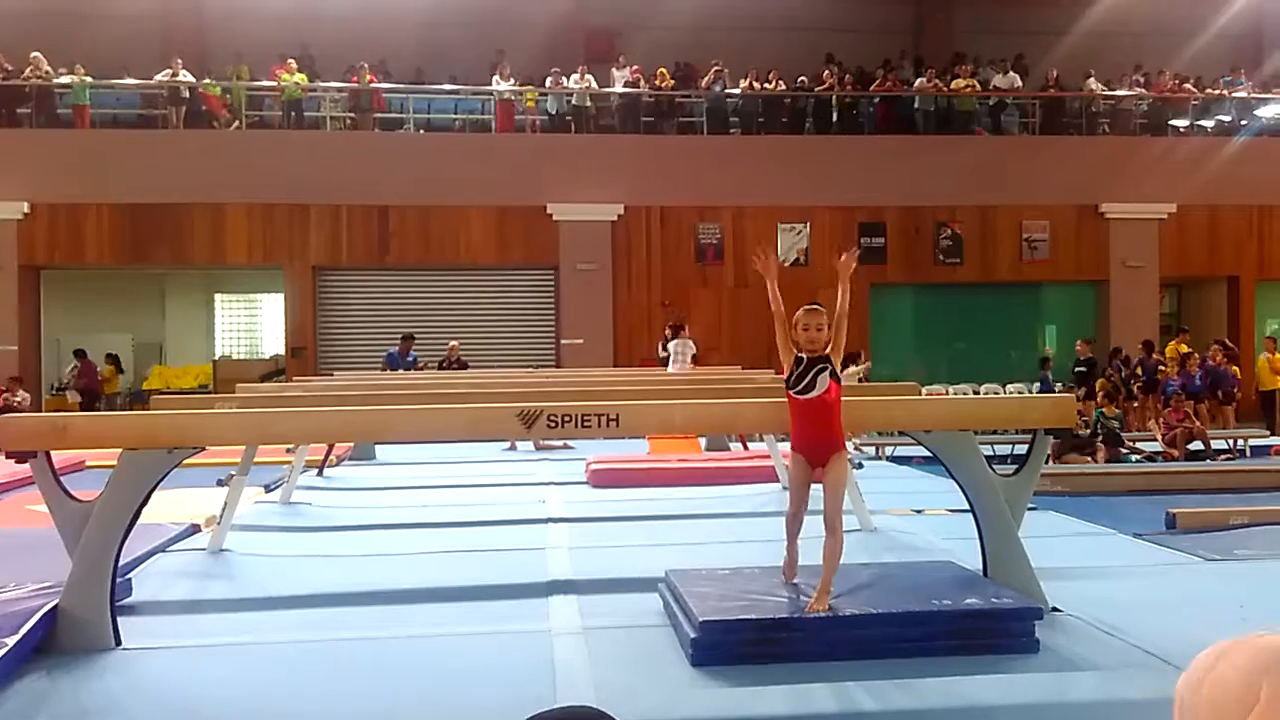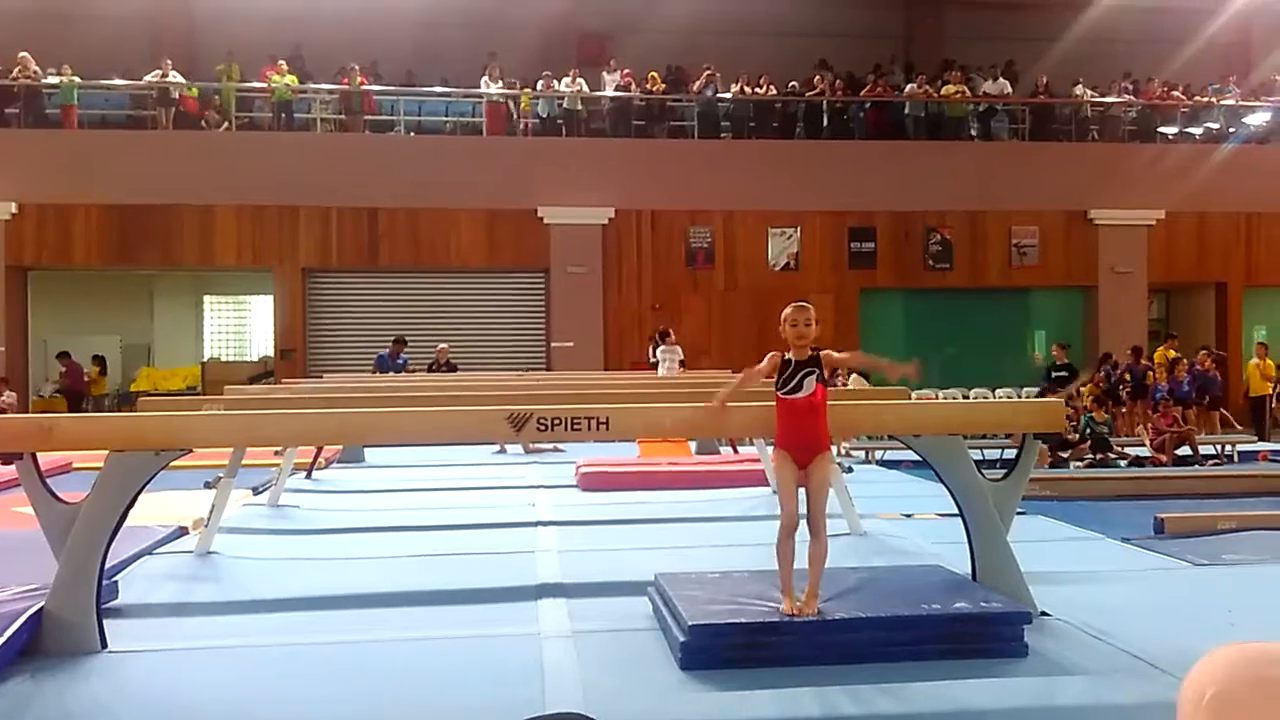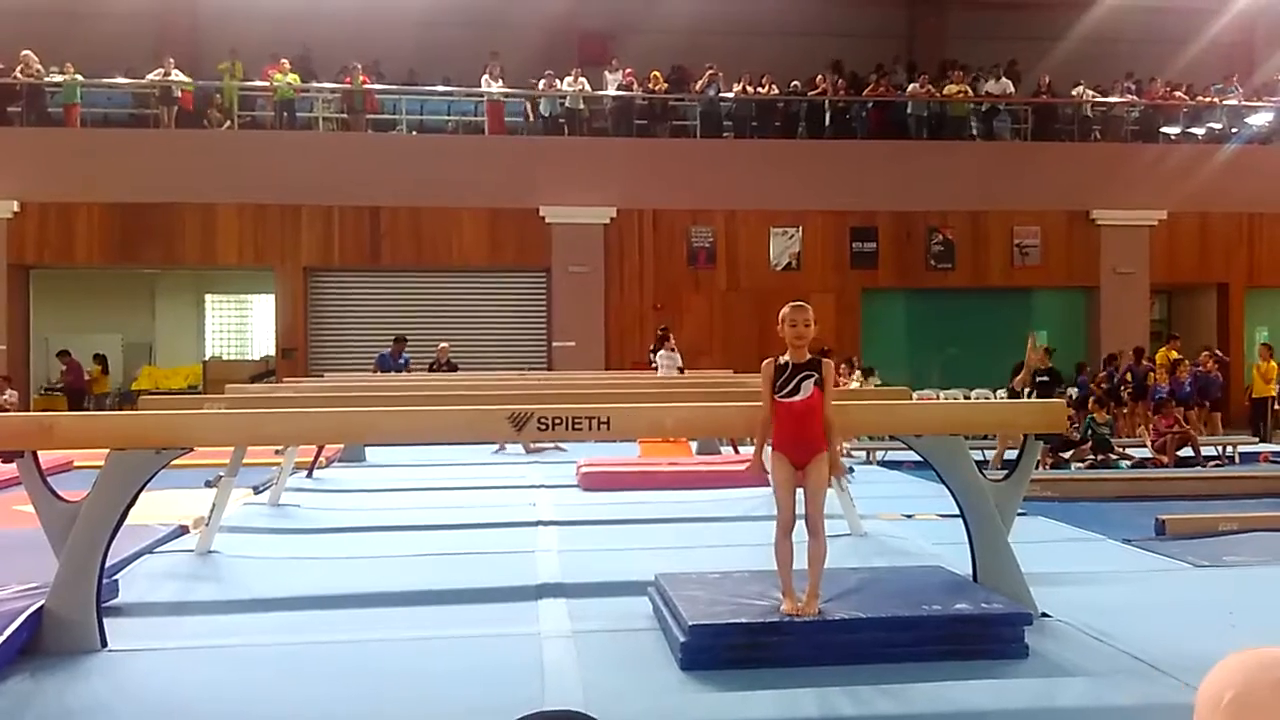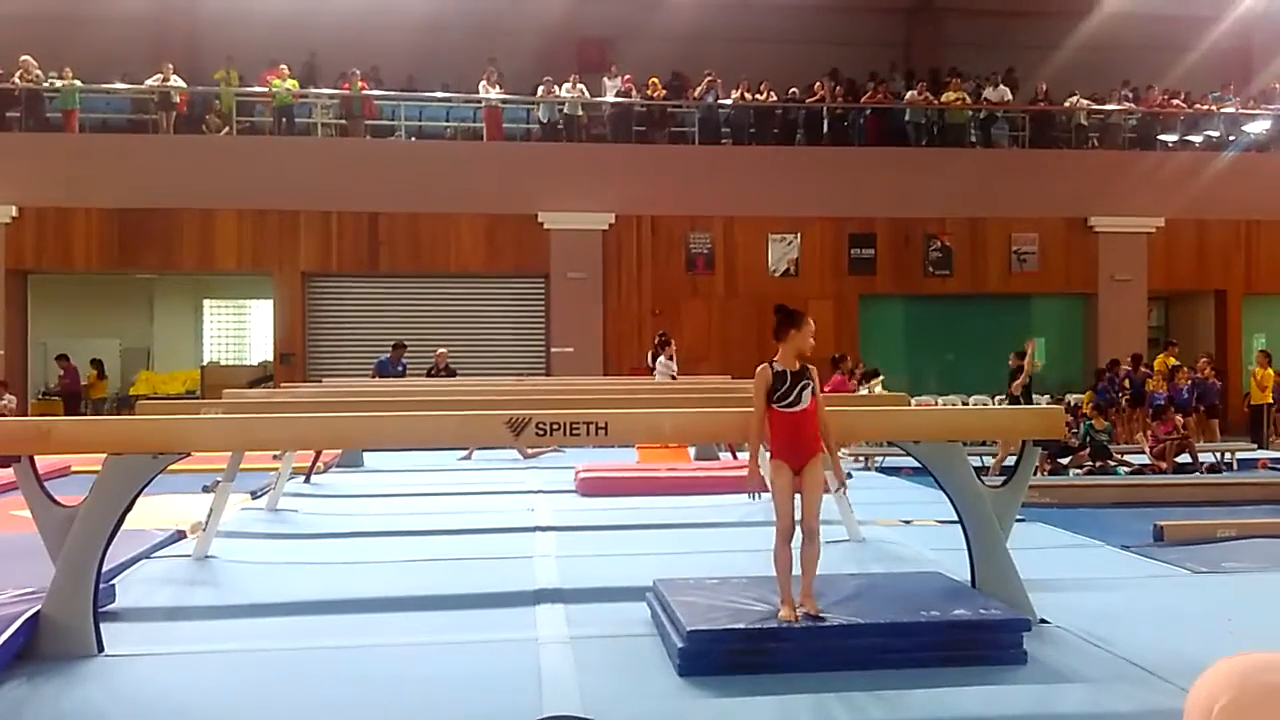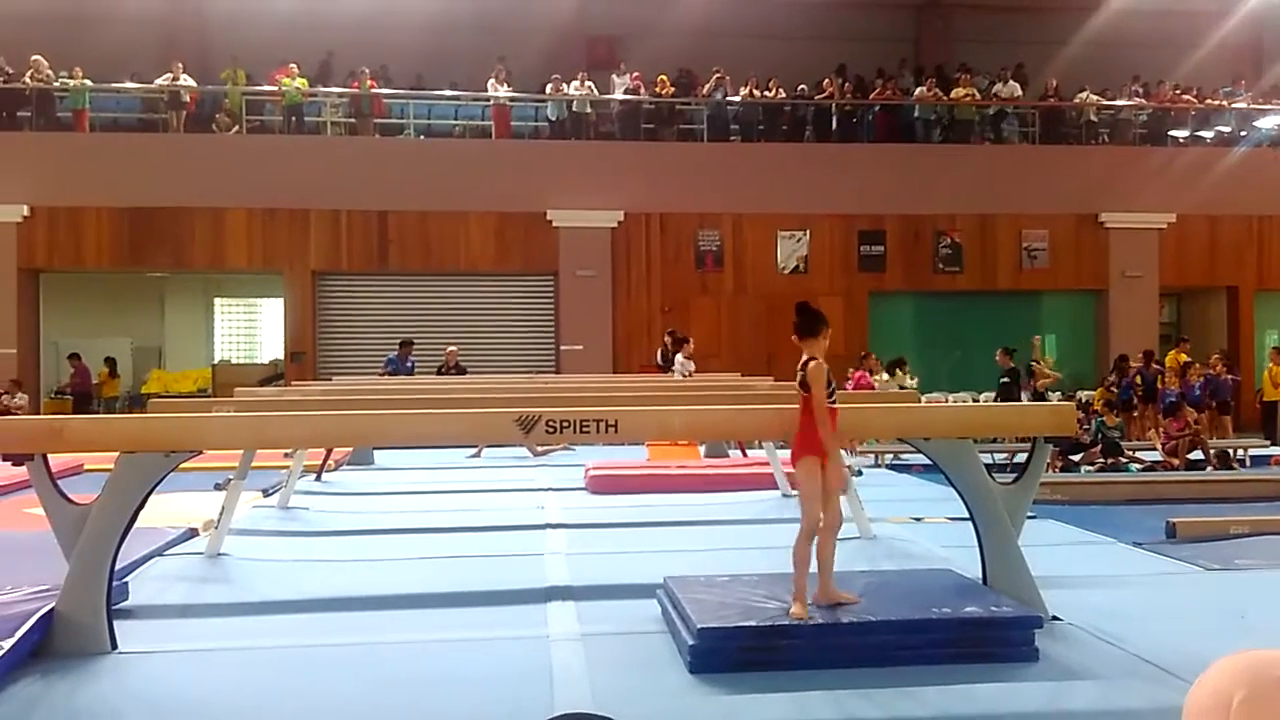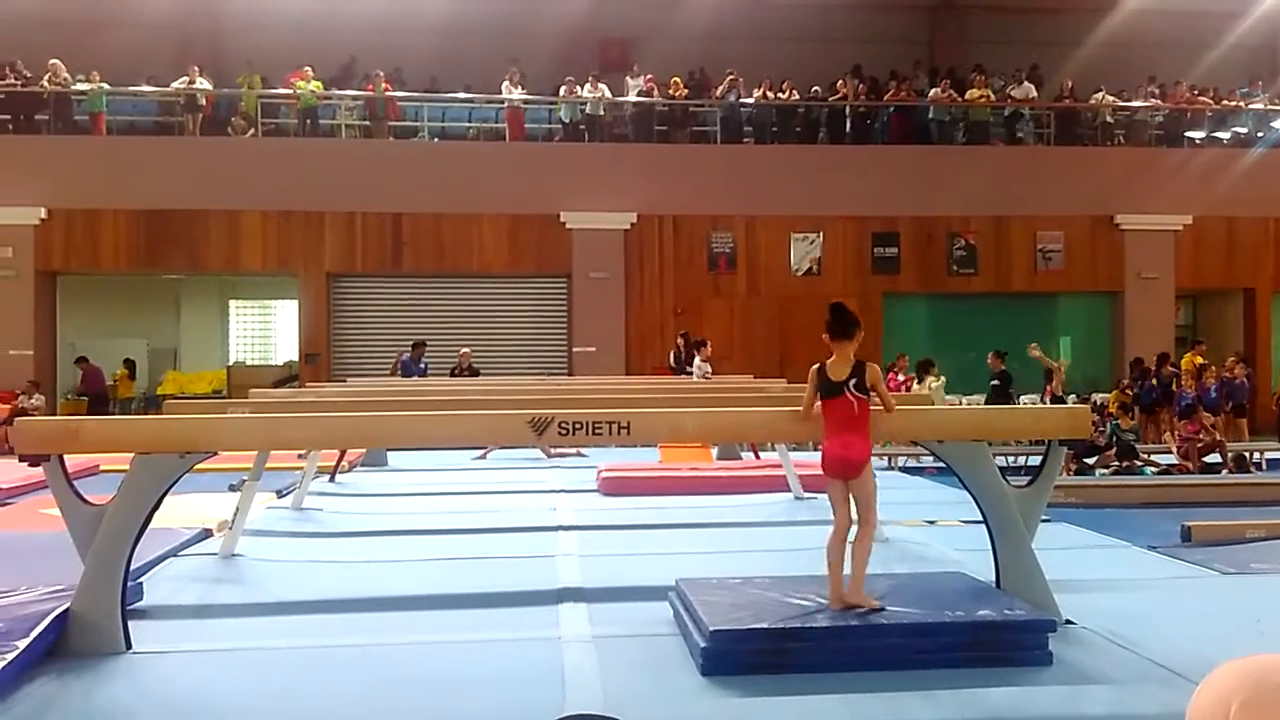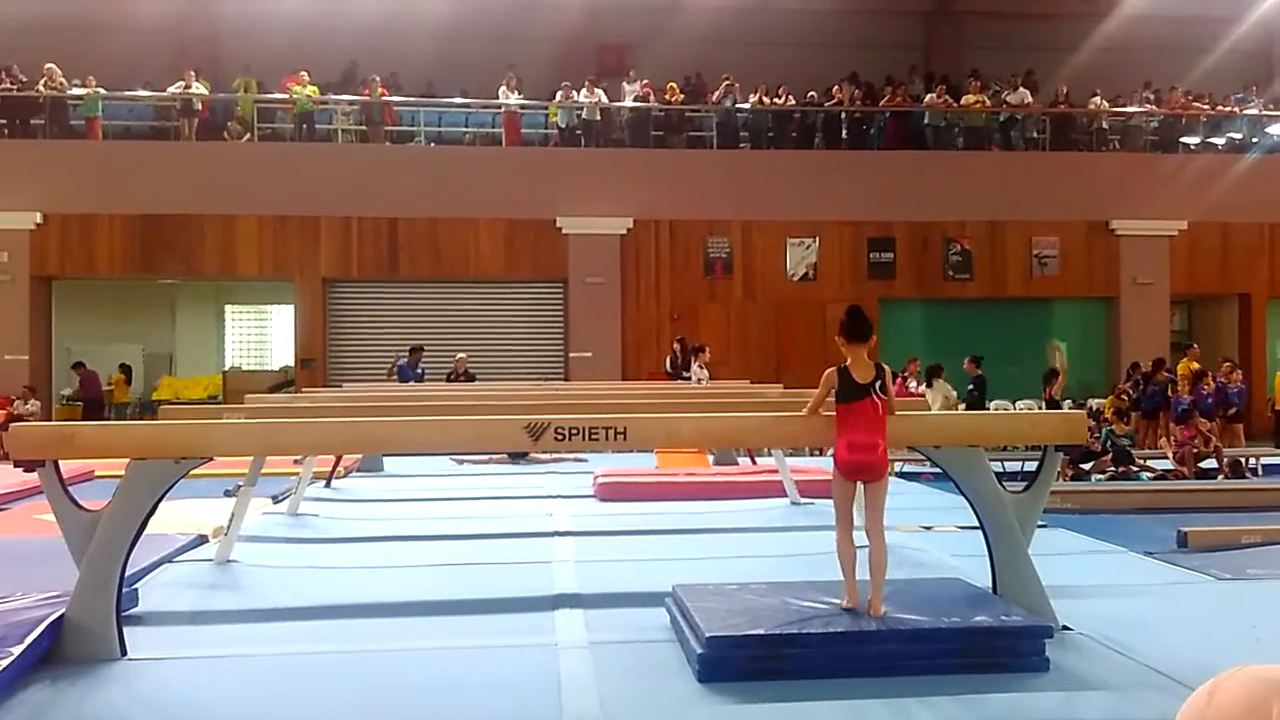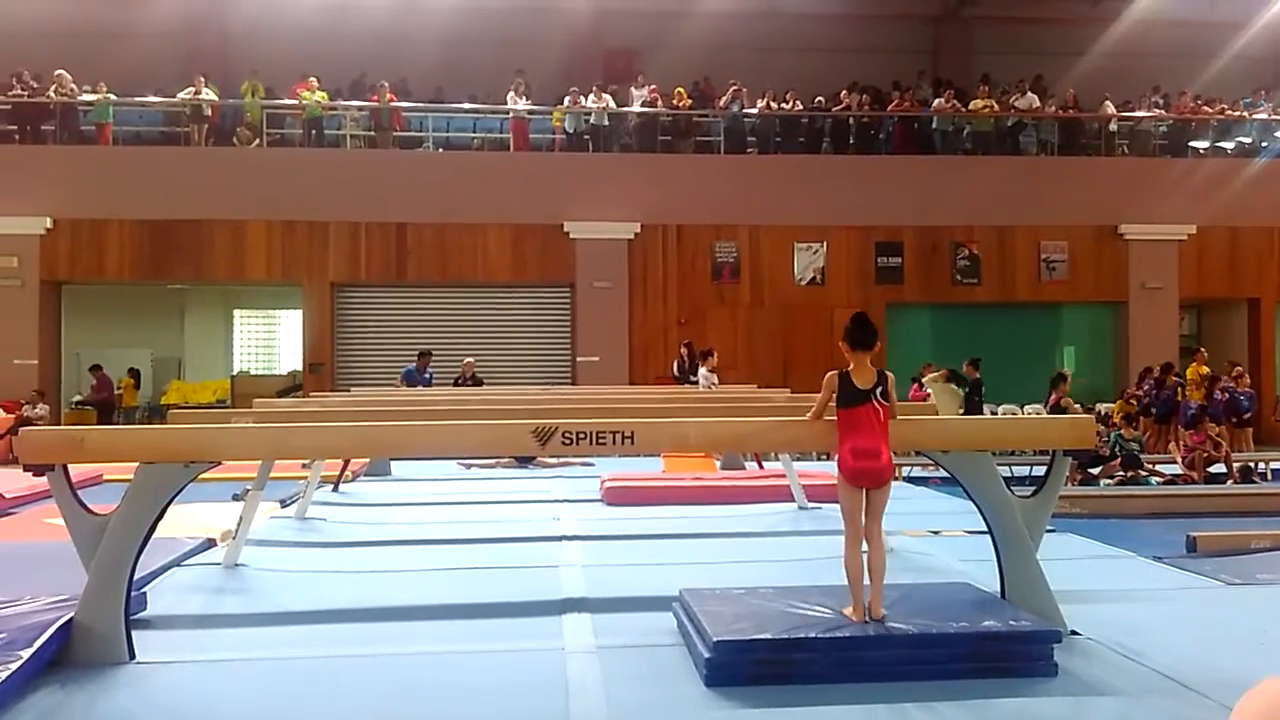
dt=0.4s
person 1, frame 1
left shoulder: (833, 359)
right shoulder: (790, 360)
left elbow: (843, 314)
right elbow: (777, 315)
left wrist: (843, 279)
right wrist: (772, 280)
left hip: (834, 451)
right hip: (801, 450)
left knee: (832, 519)
right knee: (795, 511)
left ankle: (824, 590)
right ankle: (791, 553)
person 1, frame 2
left shoulder: (824, 360)
right shoulder: (777, 360)
left elbow: (855, 360)
right elbow: (753, 375)
left wrist: (892, 367)
right wrist: (727, 393)
left hip: (819, 450)
right hip: (785, 451)
left knee: (817, 522)
right knee: (788, 520)
left ankle: (813, 593)
right ankle: (787, 593)
person 1, frame 3
left shoulder: (824, 367)
right shoulder: (771, 367)
left elbow: (827, 415)
right elbow: (767, 415)
left wrist: (836, 457)
right wrist: (757, 455)
left hip: (816, 452)
right hip: (782, 453)
left knee: (815, 523)
right knee: (785, 522)
left ankle: (813, 594)
right ankle: (787, 593)
person 1, frame 4
left shoulder: (811, 373)
right shoulder: (766, 372)
left elbow: (821, 421)
right elbow: (758, 422)
left wrist: (835, 462)
right wrist: (753, 466)
left hip: (812, 456)
right hip: (781, 459)
left knee: (811, 526)
right knee: (785, 528)
left ankle: (807, 594)
right ankle: (786, 600)
person 1, frame 5
left shoulder: (805, 366)
right shoulder: (817, 367)
right elbow: (821, 417)
left wrist: (835, 456)
right wrist: (838, 461)
left hip: (817, 452)
right hip: (810, 453)
left knee: (834, 520)
right knee: (811, 525)
left ankle: (825, 589)
right ankle: (799, 597)
person 1, frame 6
left shoulder: (817, 372)
right shoulder: (870, 371)
left elbow: (806, 412)
right elbow: (889, 407)
right wrist: (879, 403)
left hip: (830, 455)
right hip: (857, 455)
left knee: (841, 523)
right knee: (867, 524)
left ankle: (837, 592)
right ankle: (857, 590)
person 1, frame 7
left shoulder: (834, 375)
right shoulder: (884, 372)
left elbow: (812, 410)
left wrist: (809, 410)
left hip: (846, 459)
right hip: (877, 459)
left knee: (844, 526)
right knee: (875, 529)
left ankle: (851, 594)
right ankle: (876, 601)
person 1, frame 8
left shoulder: (835, 379)
right shoulder: (887, 379)
left elbow: (816, 415)
left wrist: (812, 414)
left hip: (851, 466)
right hip: (881, 466)
left knee: (853, 537)
right knee: (875, 534)
left ankle: (858, 608)
right ankle: (876, 604)
